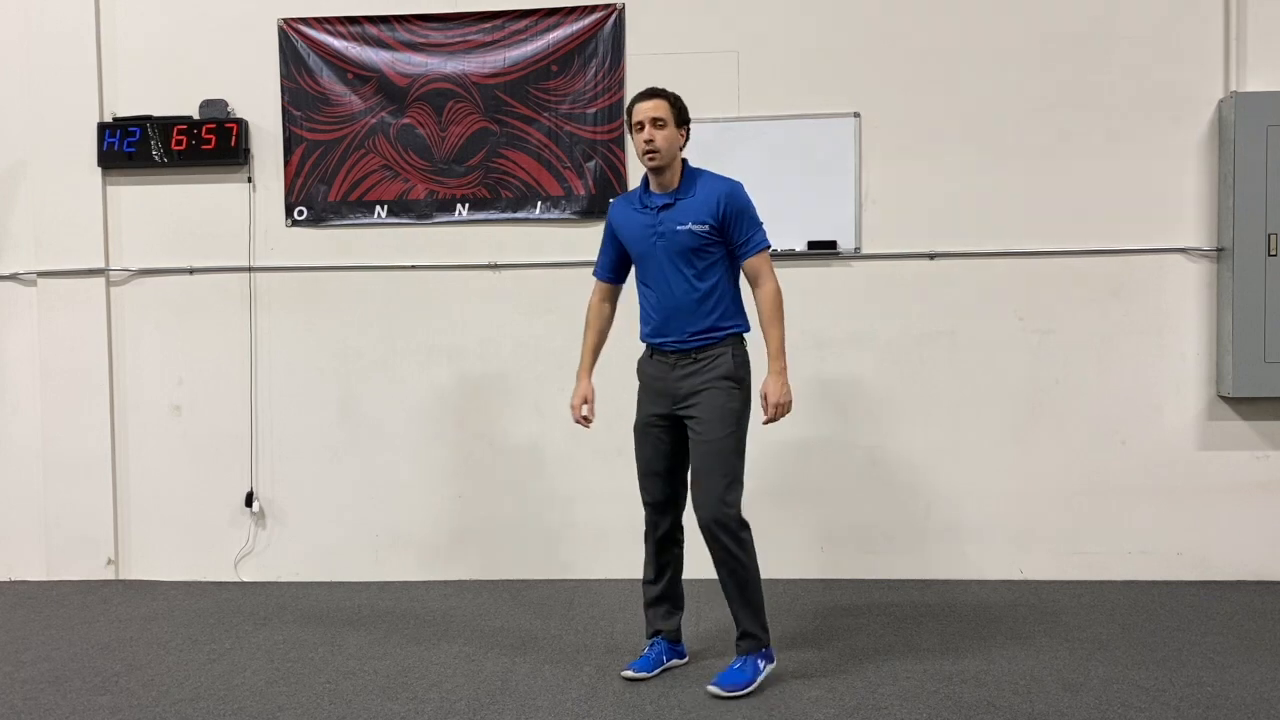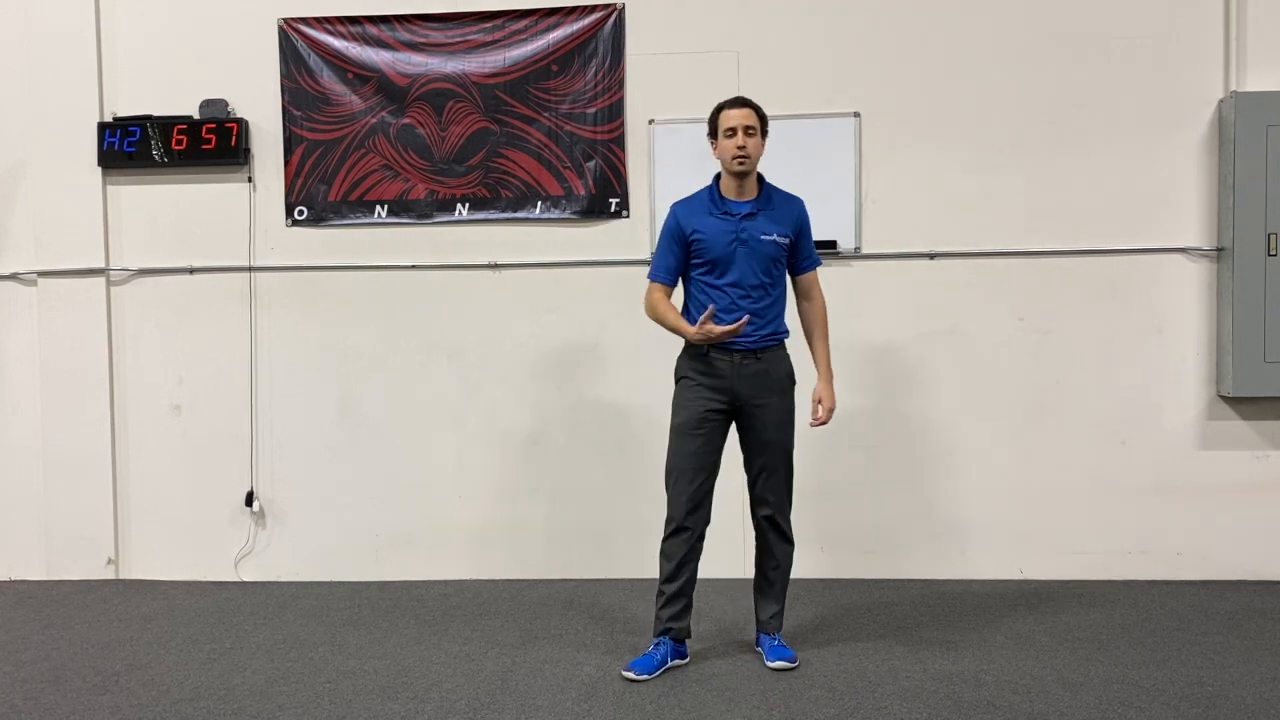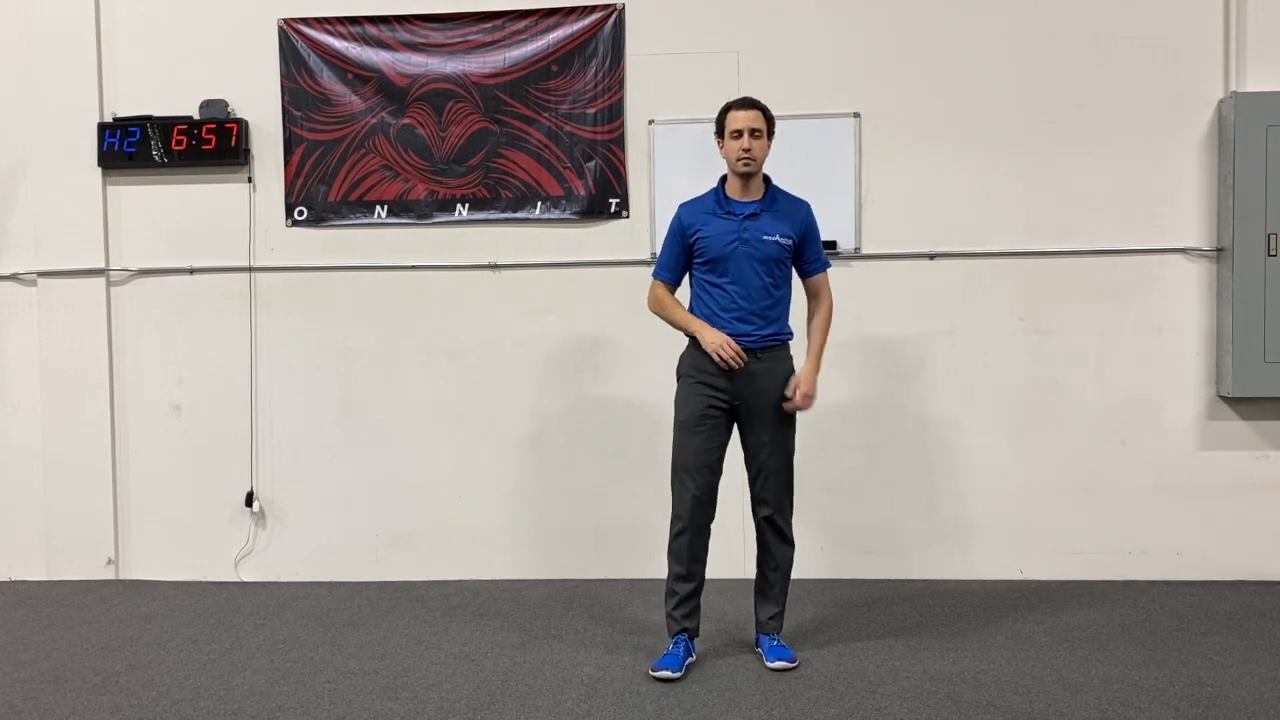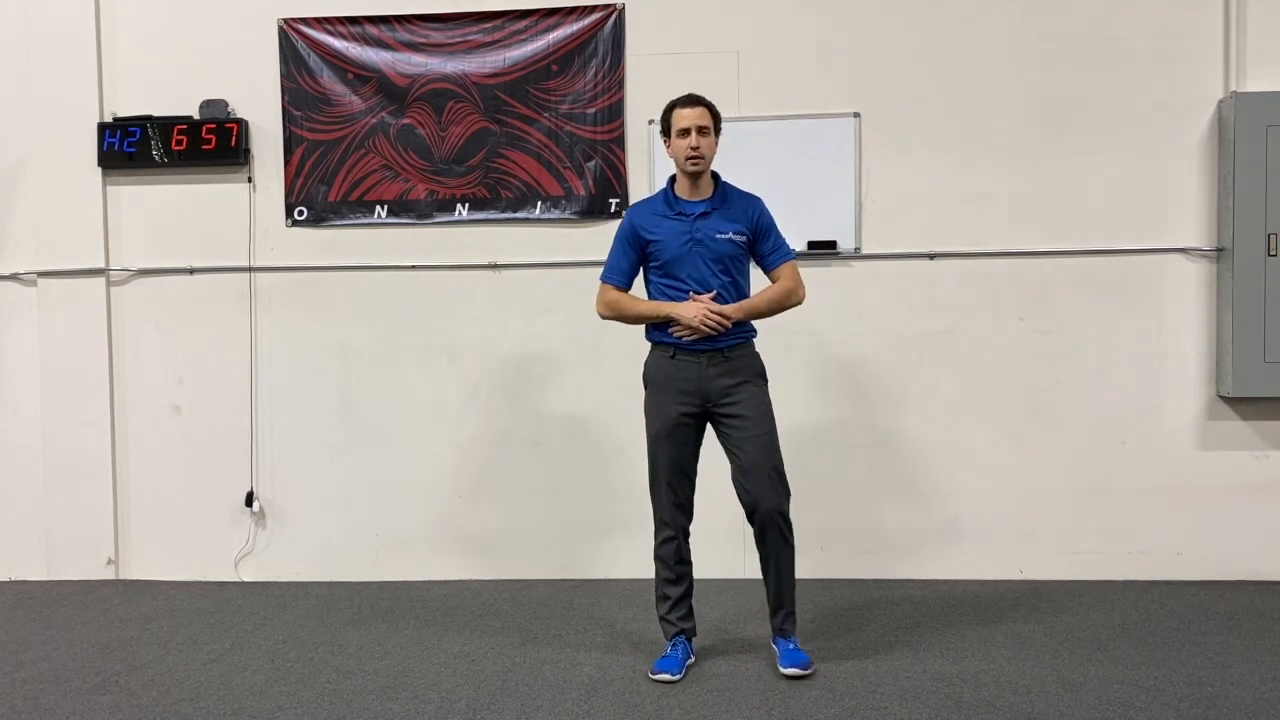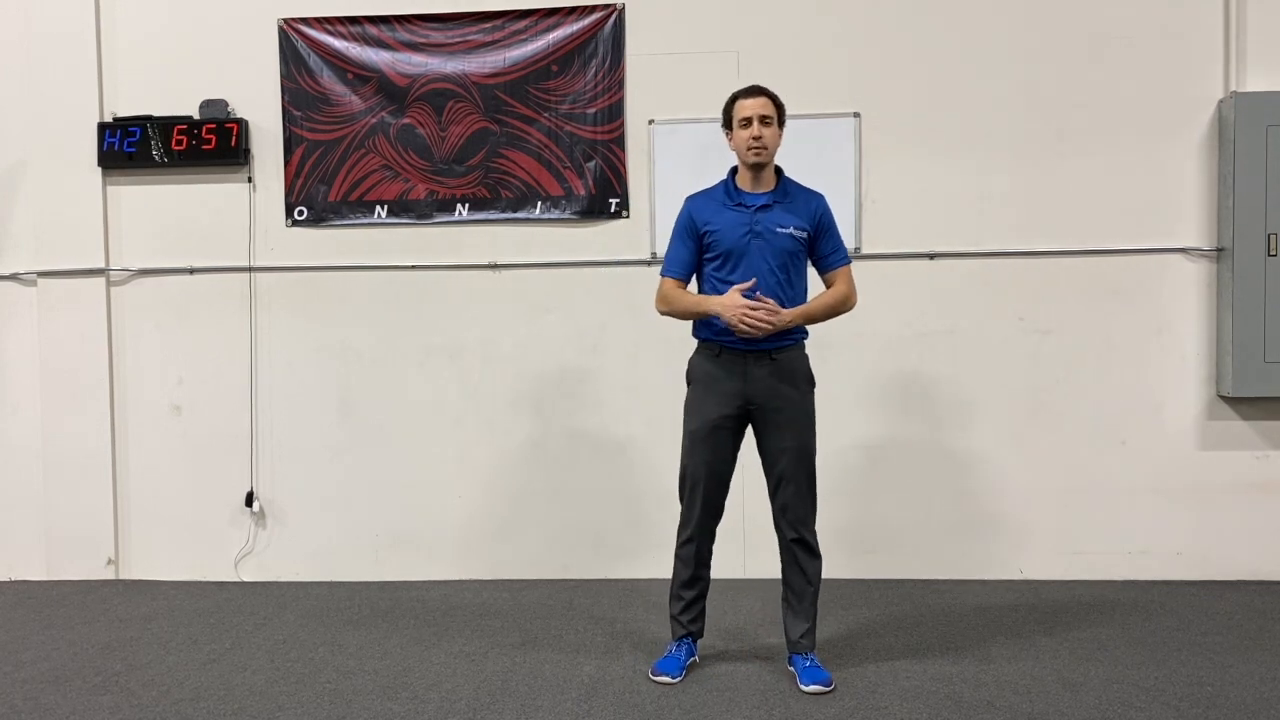
dt=0.7s
person 1, frame 1
left shoulder: (724, 195)
right shoulder: (621, 213)
left elbow: (764, 282)
right elbow: (604, 297)
left wrist: (777, 369)
right wrist: (585, 374)
left hip: (717, 367)
right hip: (655, 372)
left knee: (717, 509)
right knee: (658, 514)
left ankle: (754, 647)
right ankle: (665, 637)
person 1, frame 2
left shoulder: (791, 211)
right shoulder: (685, 214)
left elbow: (810, 297)
right elbow: (655, 298)
left wrist: (824, 375)
right wrist: (694, 330)
left hip: (769, 371)
right hip: (702, 372)
left knee: (773, 509)
right knee: (685, 508)
left ankle: (769, 630)
right ankle: (670, 636)
person 1, frame 3
left shoulder: (796, 214)
right shoulder: (692, 215)
left elbow: (820, 298)
right elbow: (658, 293)
left wrist: (810, 368)
right wrist: (703, 330)
left hip: (771, 370)
right hip: (704, 369)
left knee: (773, 508)
right knee: (690, 506)
left ankle: (769, 630)
right ankle: (681, 634)
person 1, frame 4
left shoulder: (748, 209)
right shoulder: (642, 218)
left elbow: (791, 287)
right elbow: (608, 301)
left wrist: (728, 312)
right wrist: (676, 308)
left hip: (738, 368)
right hip: (671, 372)
left knee: (770, 503)
right knee: (671, 514)
left ankle: (784, 630)
right ankle: (679, 636)
person 1, frame 5
left shoulder: (810, 206)
right shoulder: (699, 208)
left elbow: (844, 292)
right elbow: (667, 297)
left wrist: (789, 316)
right wrist: (720, 305)
left hip: (785, 371)
right hip: (716, 370)
left knee: (796, 517)
right knee: (698, 513)
left ankle: (801, 647)
right ankle: (684, 637)
